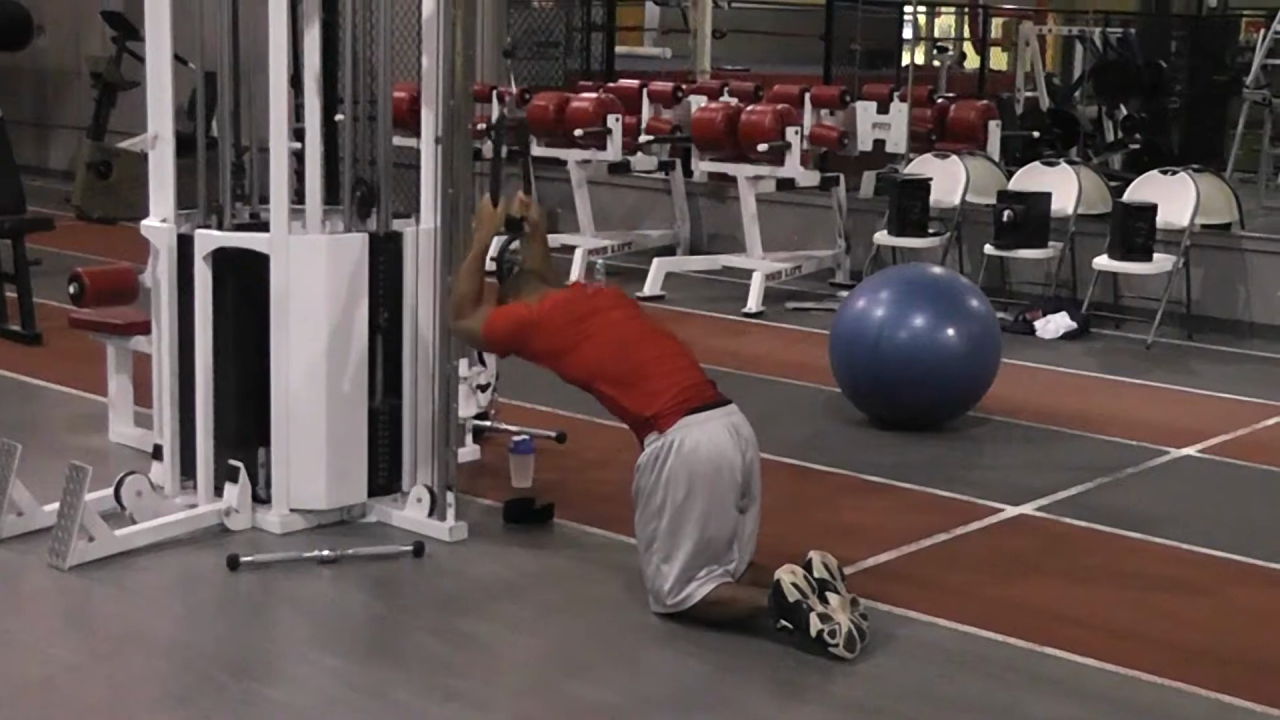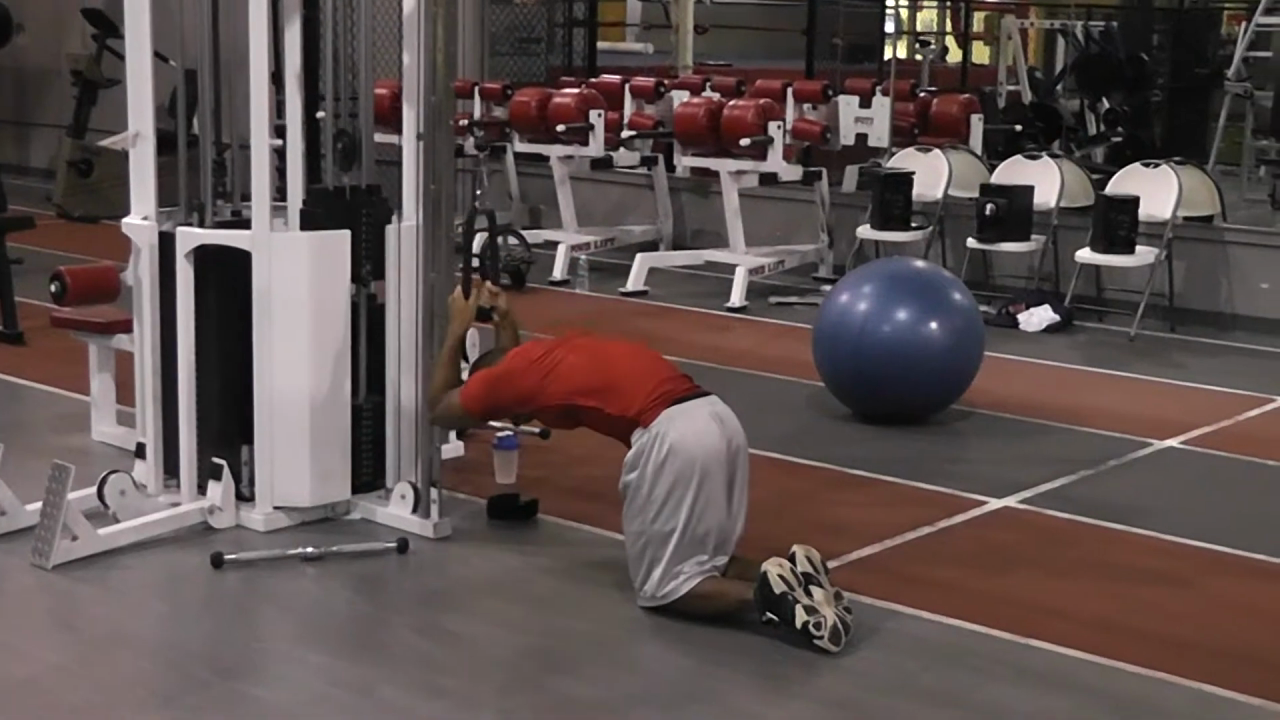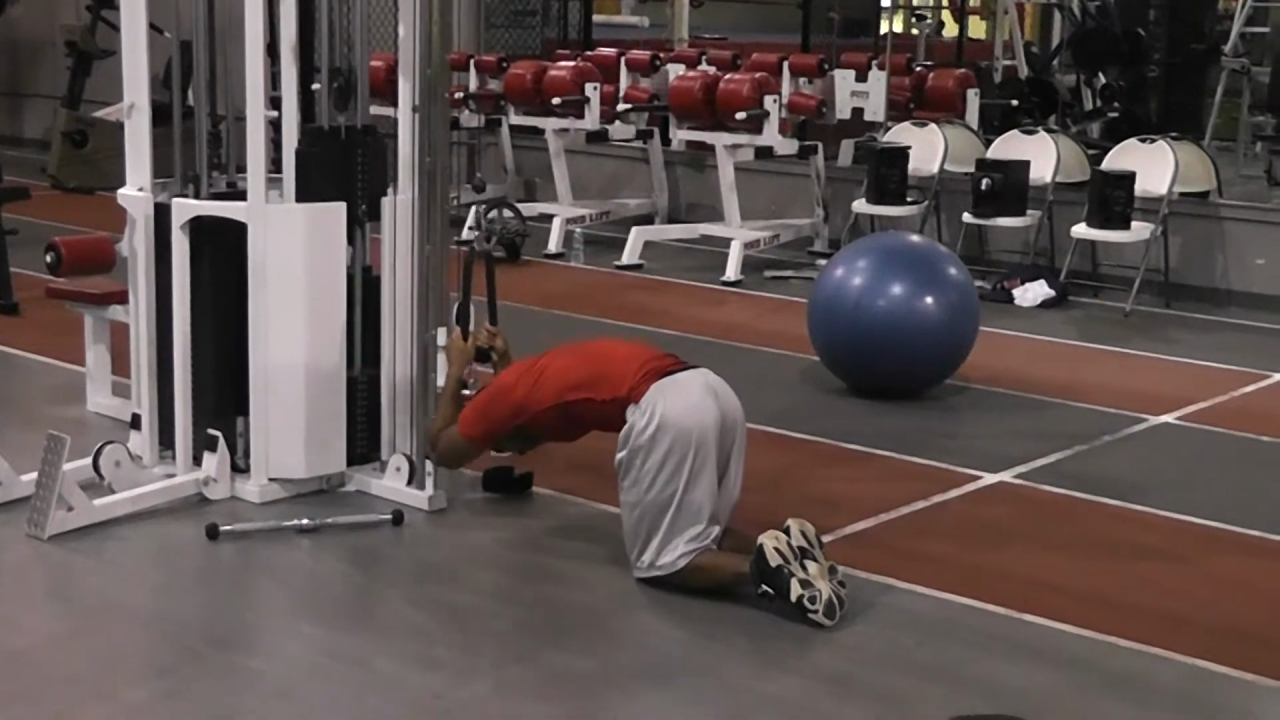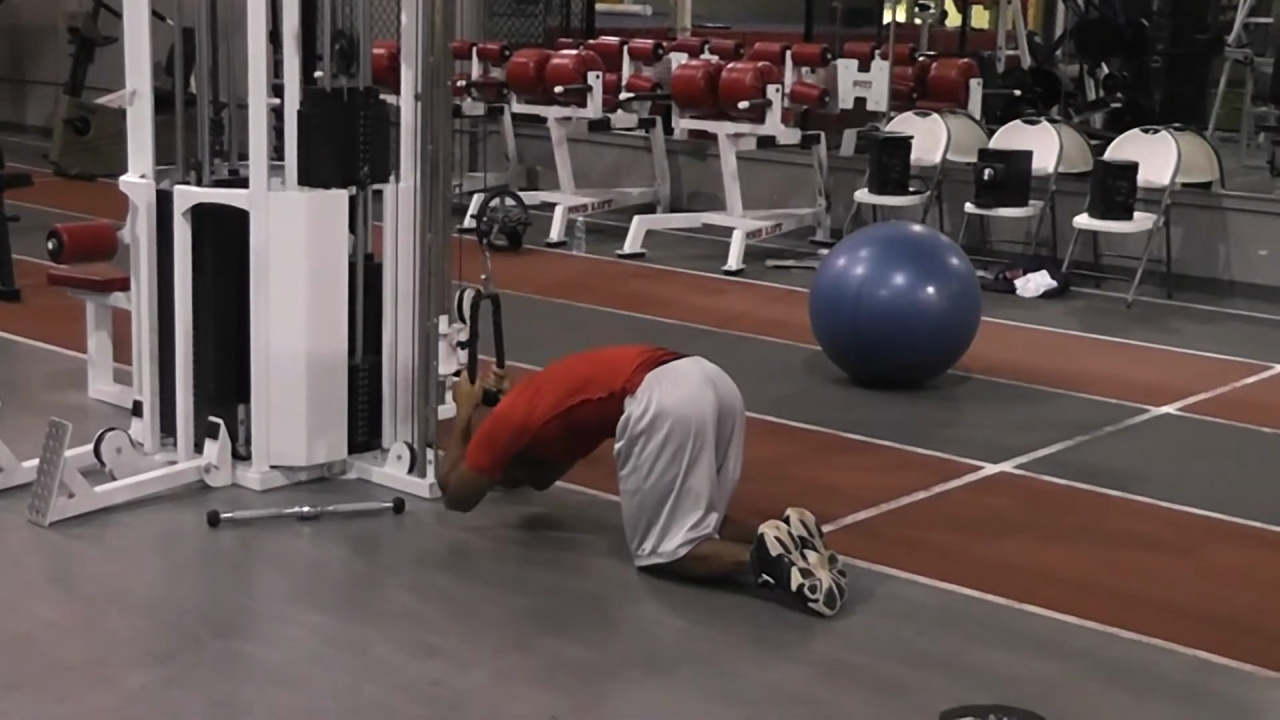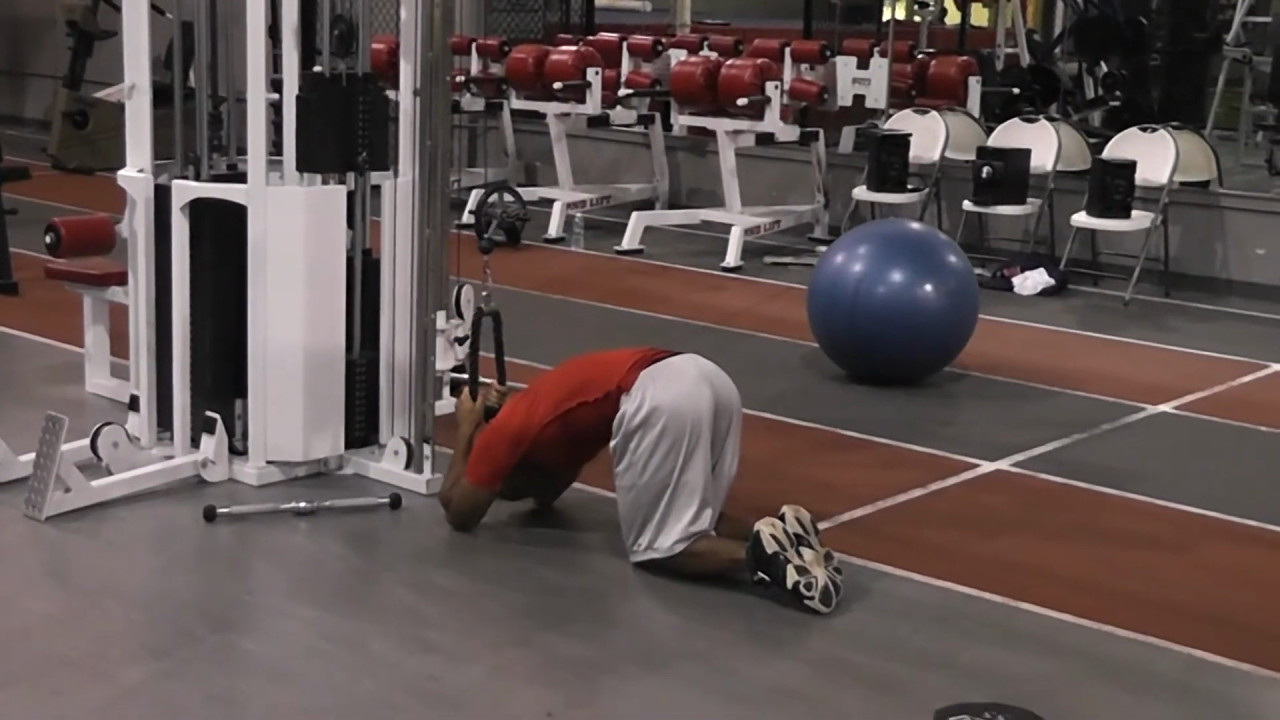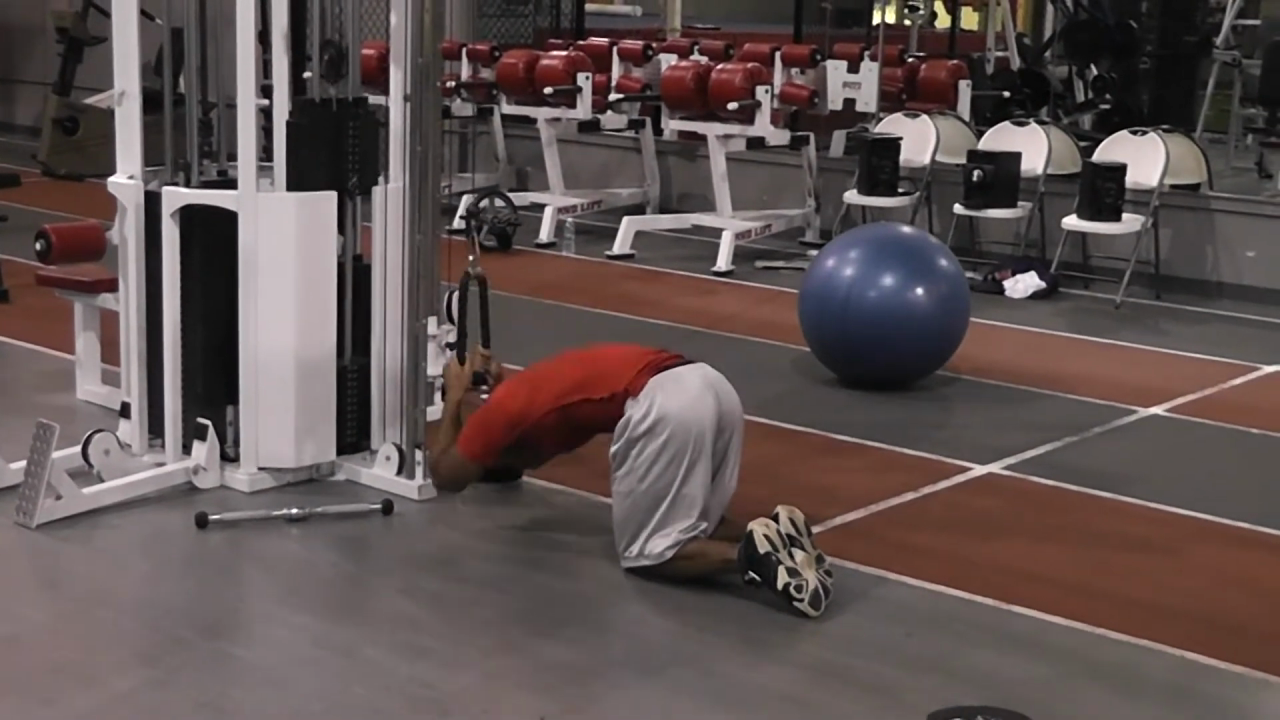
dt=0.5s
person 1, frame 1
left shoulder: (534, 319)
right shoulder: (602, 295)
left elbow: (462, 319)
left wrist: (483, 238)
right wrist: (535, 233)
left hip: (681, 444)
right hip: (731, 425)
left knee: (675, 595)
right knee: (724, 569)
left ankle: (778, 600)
right ankle: (804, 578)
person 1, frame 2
left shoulder: (508, 375)
right shoulder: (552, 352)
left elbow: (440, 410)
left wrist: (457, 329)
right wrist: (505, 323)
left hip: (672, 436)
right hip: (718, 417)
left knee: (662, 589)
right knee: (704, 562)
left ankle: (764, 592)
right ankle: (790, 570)
person 1, frame 3
left shoulder: (503, 394)
right shoulder: (539, 372)
left elbow: (443, 451)
left wrist: (456, 372)
right wrist: (502, 360)
left hip: (665, 411)
right hip: (712, 389)
left knee: (659, 562)
right knee: (697, 534)
left ankle: (760, 565)
right ankle: (782, 544)
person 1, frame 4
left shoulder: (505, 423)
right shoulder: (539, 400)
left elbow: (454, 495)
right elbow: (546, 475)
left wrist: (464, 415)
left hip: (663, 402)
right hip: (711, 380)
left knee: (660, 551)
right knee: (696, 524)
left ankle: (762, 556)
right ankle: (782, 532)
person 1, frame 5
left shoulder: (504, 431)
right shoulder: (538, 409)
left elbow: (457, 513)
right elbow: (548, 494)
left wrist: (466, 431)
left hip: (659, 398)
right hip: (706, 376)
left knee: (656, 548)
right knee: (694, 520)
left ankle: (758, 553)
right ankle: (779, 529)
person 1, frame 6
left shoulder: (501, 407)
right shoulder: (535, 382)
left elbow: (445, 475)
right elbow: (529, 432)
left wrist: (454, 397)
left hip: (662, 405)
right hip: (711, 386)
left knee: (645, 553)
right knee: (693, 526)
left ankle: (749, 552)
right ankle: (773, 529)
